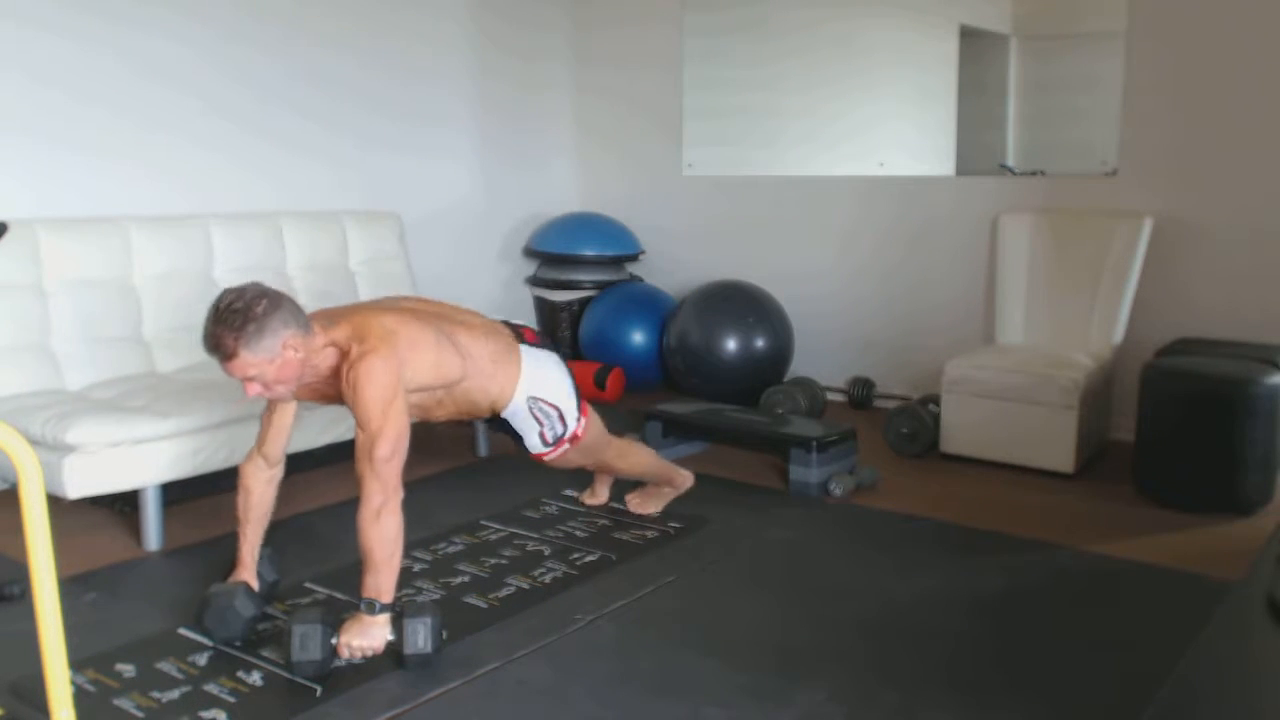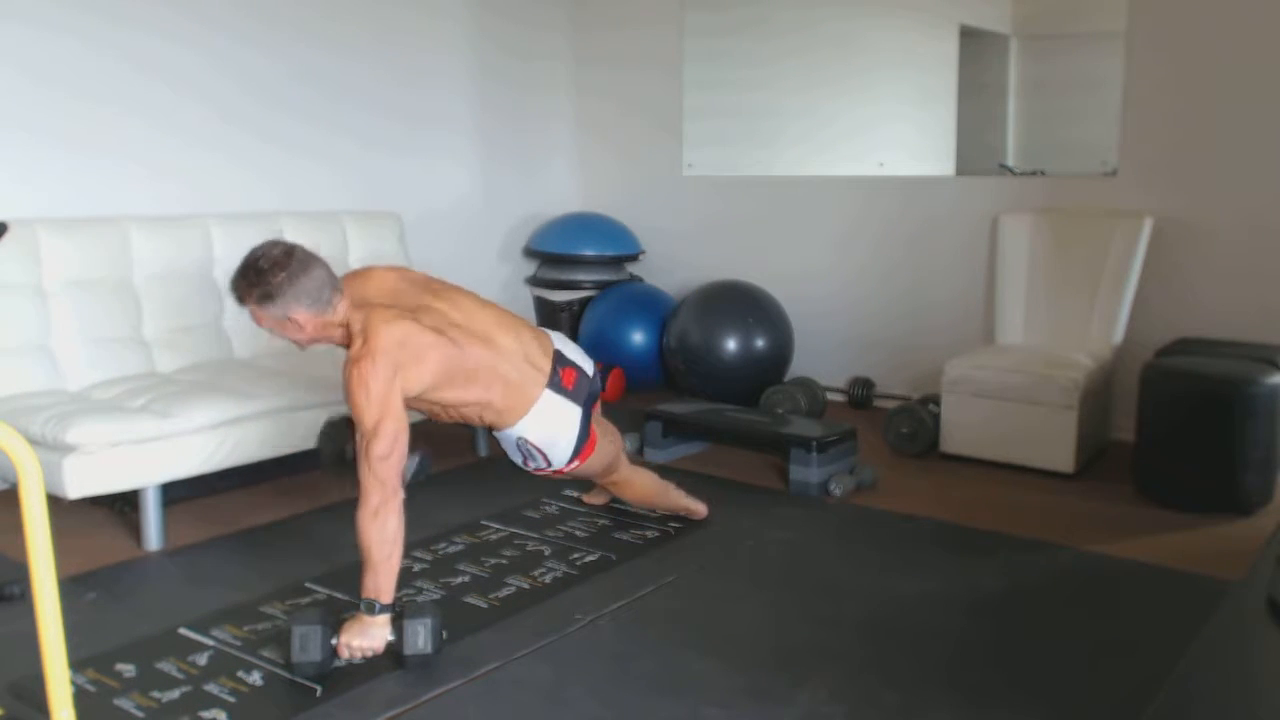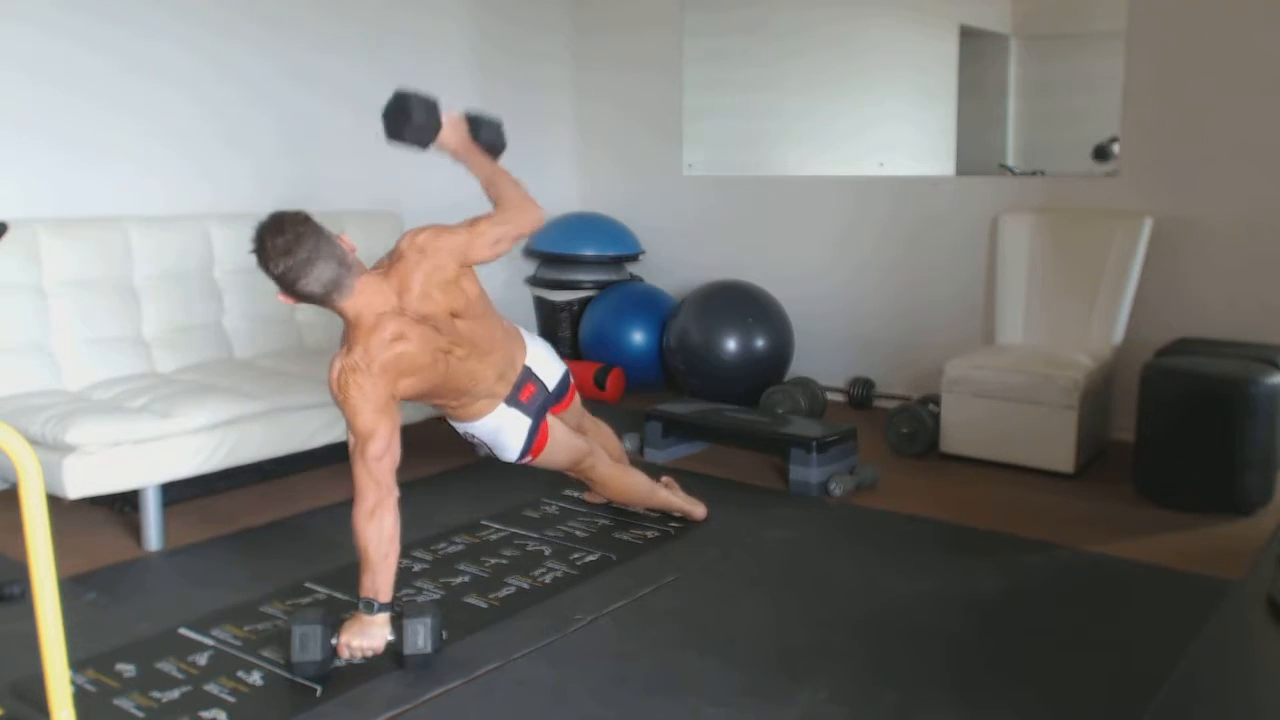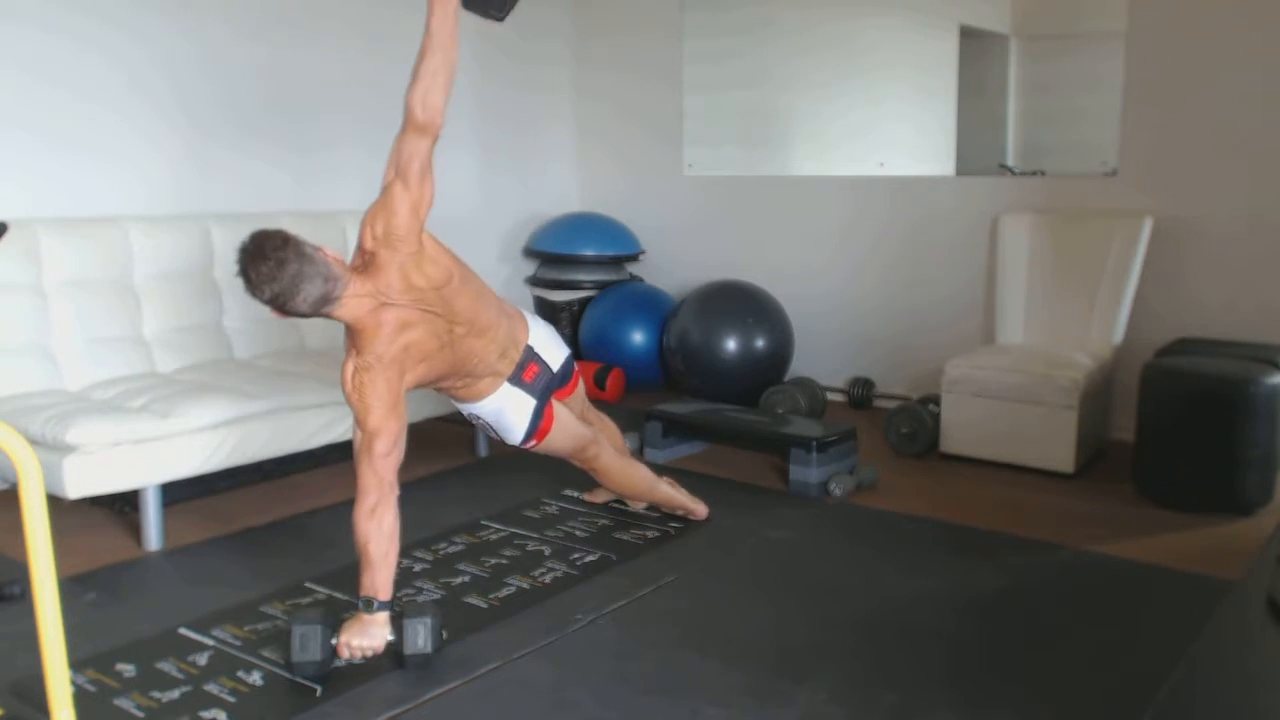
dt=0.5s
person 1, frame 1
left shoulder: (368, 364)
right shoulder: (299, 350)
left elbow: (382, 497)
right elbow: (263, 462)
left wrist: (375, 613)
right wrist: (245, 566)
left hip: (529, 377)
right hip: (500, 350)
left knee: (600, 449)
left ankle: (674, 479)
right ankle: (602, 475)
person 1, frame 2
left shoulder: (372, 362)
right shoulder: (364, 283)
left elbow: (382, 496)
left wrist: (374, 614)
right wrist: (373, 439)
left hip: (545, 421)
right hip: (562, 357)
left knee: (609, 470)
right knee: (596, 435)
left ankle: (685, 505)
right ankle: (612, 475)
person 1, frame 3
left shoulder: (358, 375)
right shoulder: (423, 252)
left elbow: (375, 495)
right elbow: (526, 215)
left wrist: (373, 614)
right wrist: (464, 147)
left hip: (495, 419)
right hip: (529, 360)
left knee: (587, 463)
right knee: (585, 426)
left ankle: (683, 507)
right ankle: (640, 486)
person 1, frame 4
left shoulder: (372, 368)
right shoulder: (389, 241)
left elbow: (378, 491)
right elbow: (424, 120)
left wrist: (374, 613)
left hip: (506, 397)
right hip: (534, 340)
left knee: (590, 451)
right knee: (591, 422)
left ankle: (685, 505)
right ankle: (634, 487)
